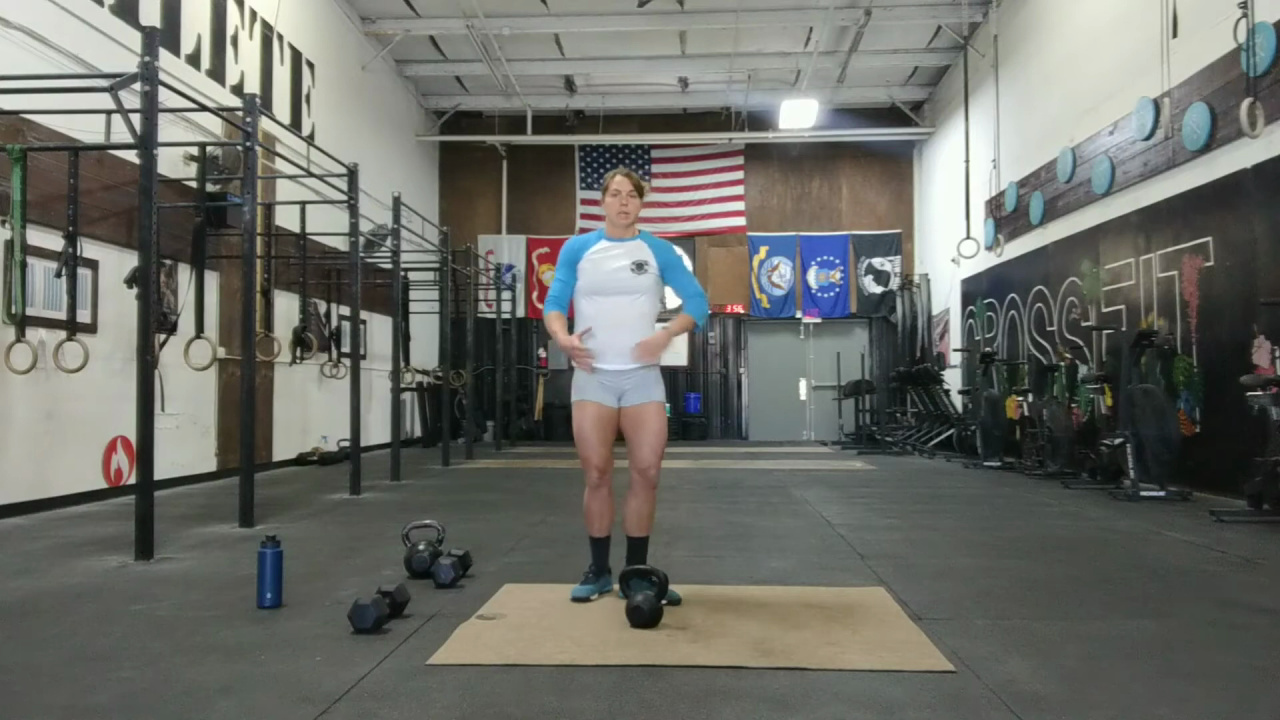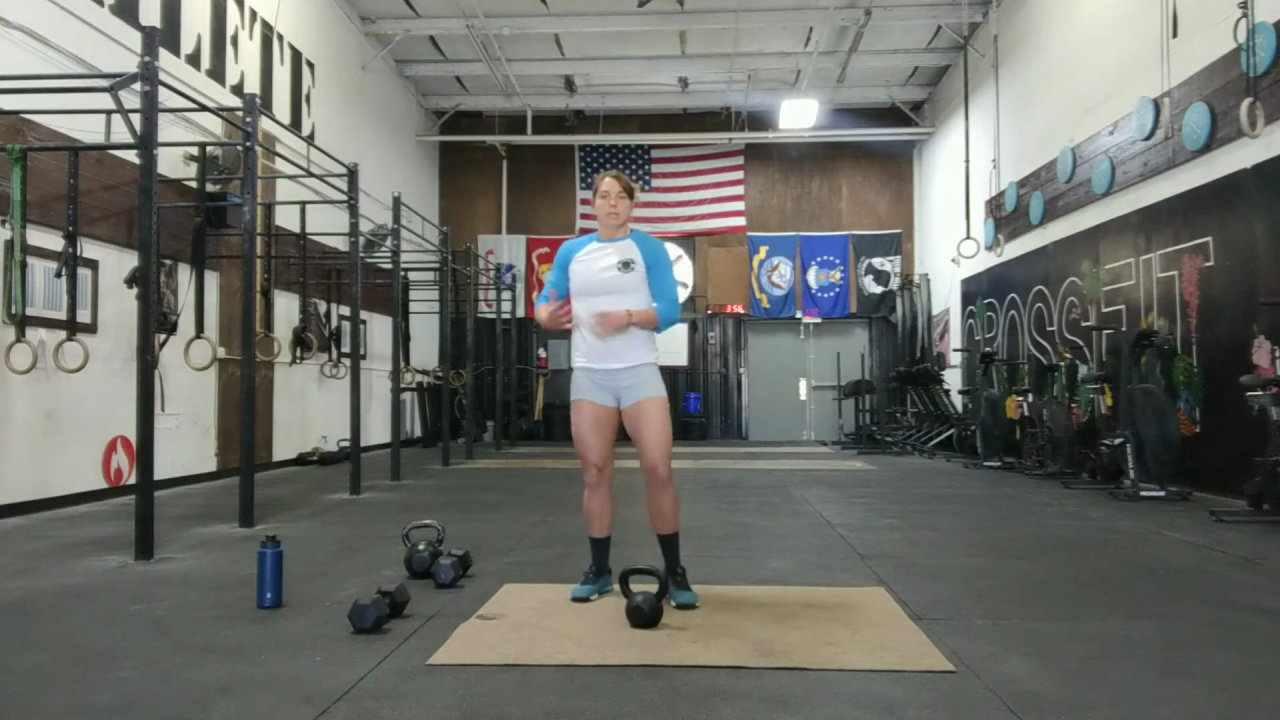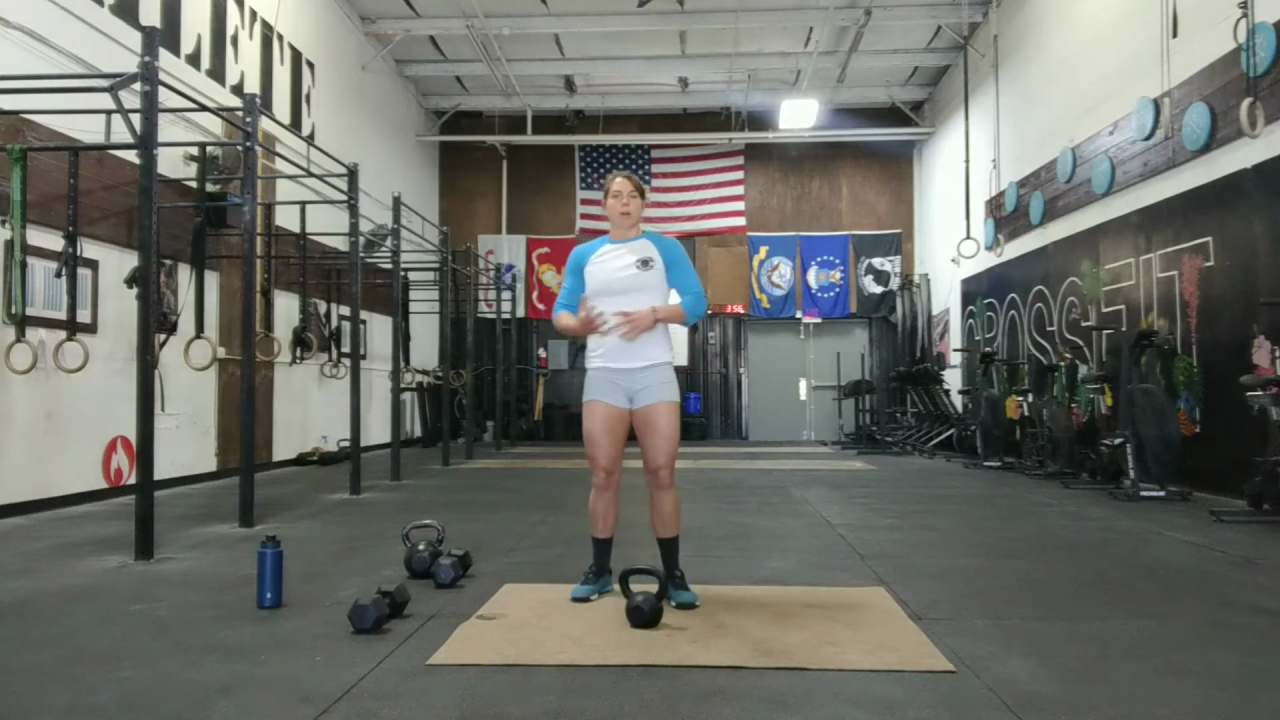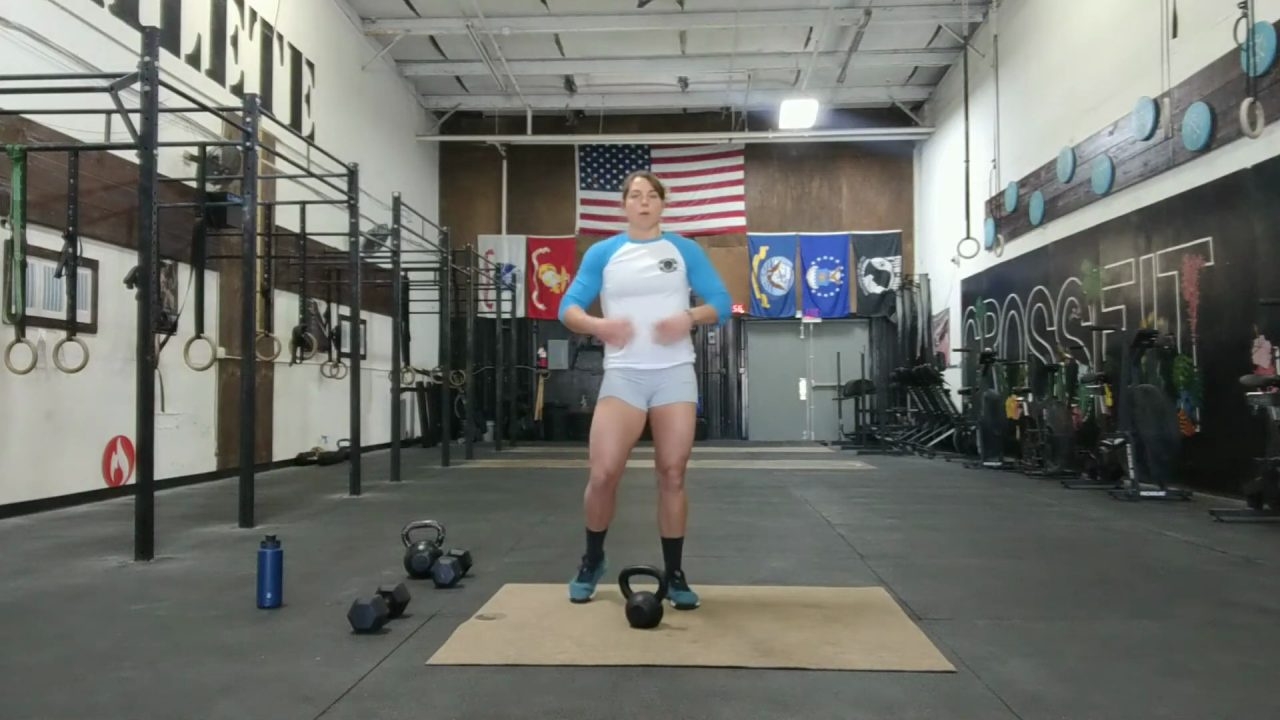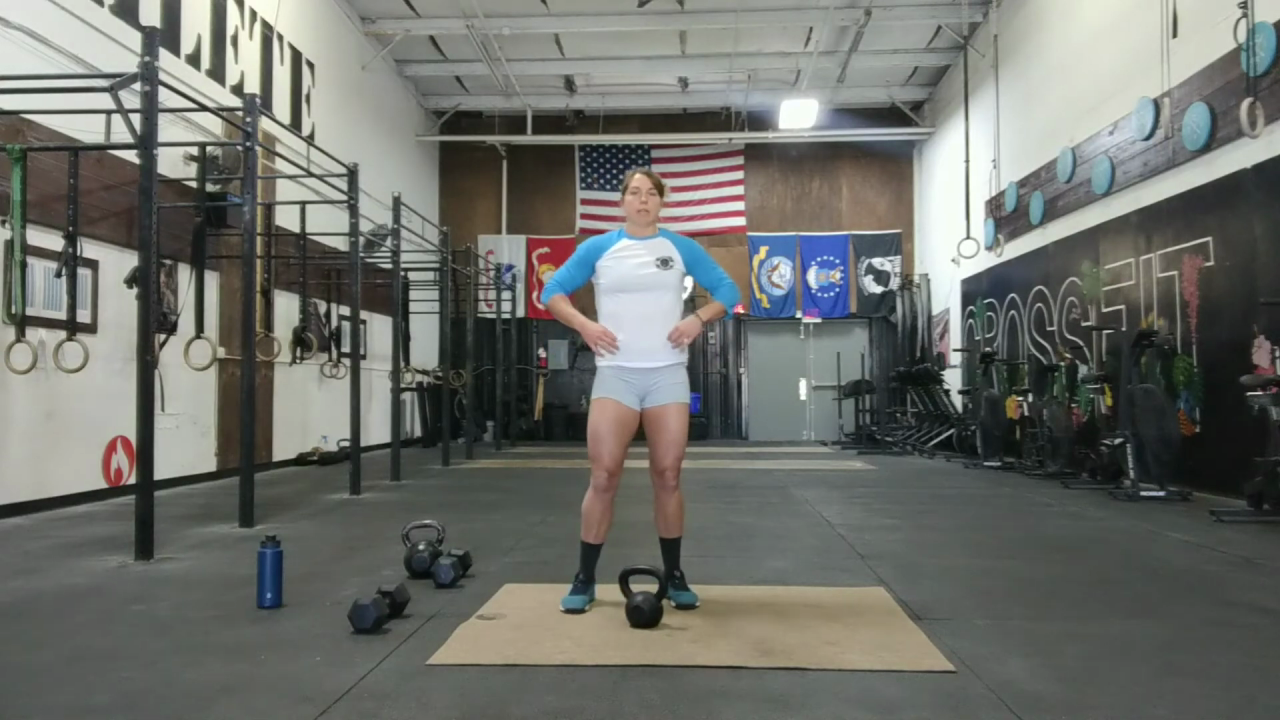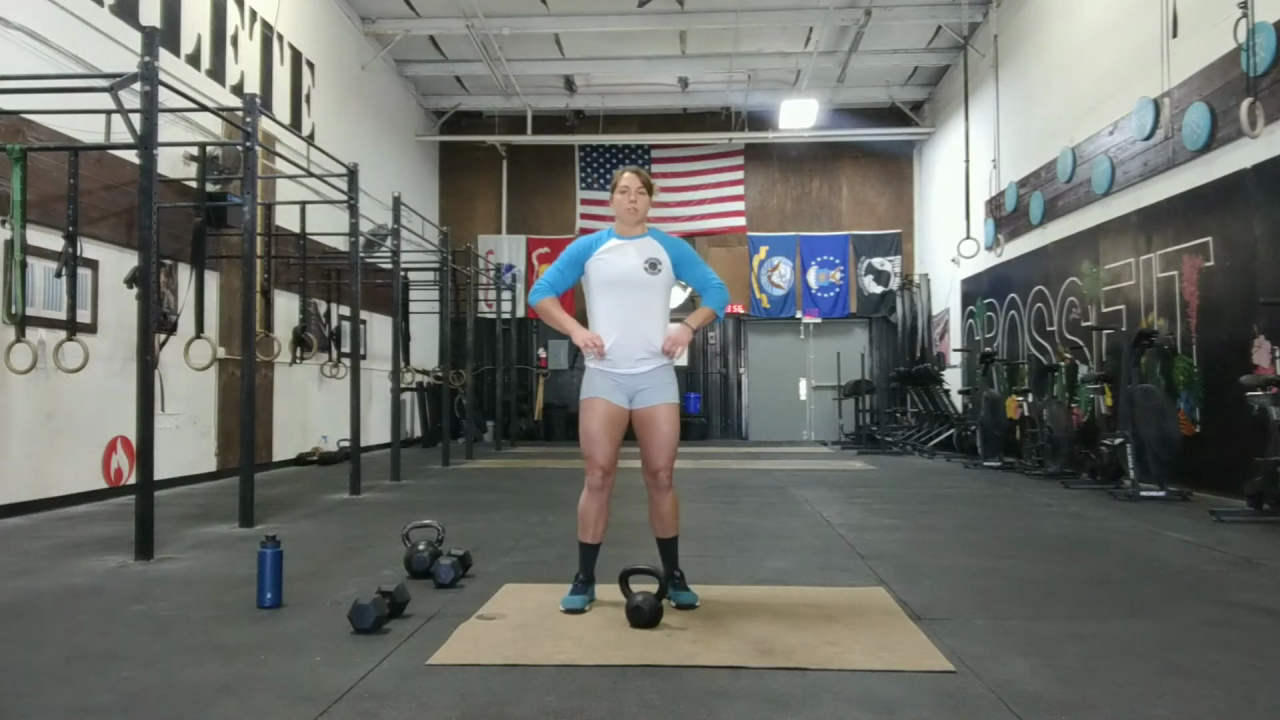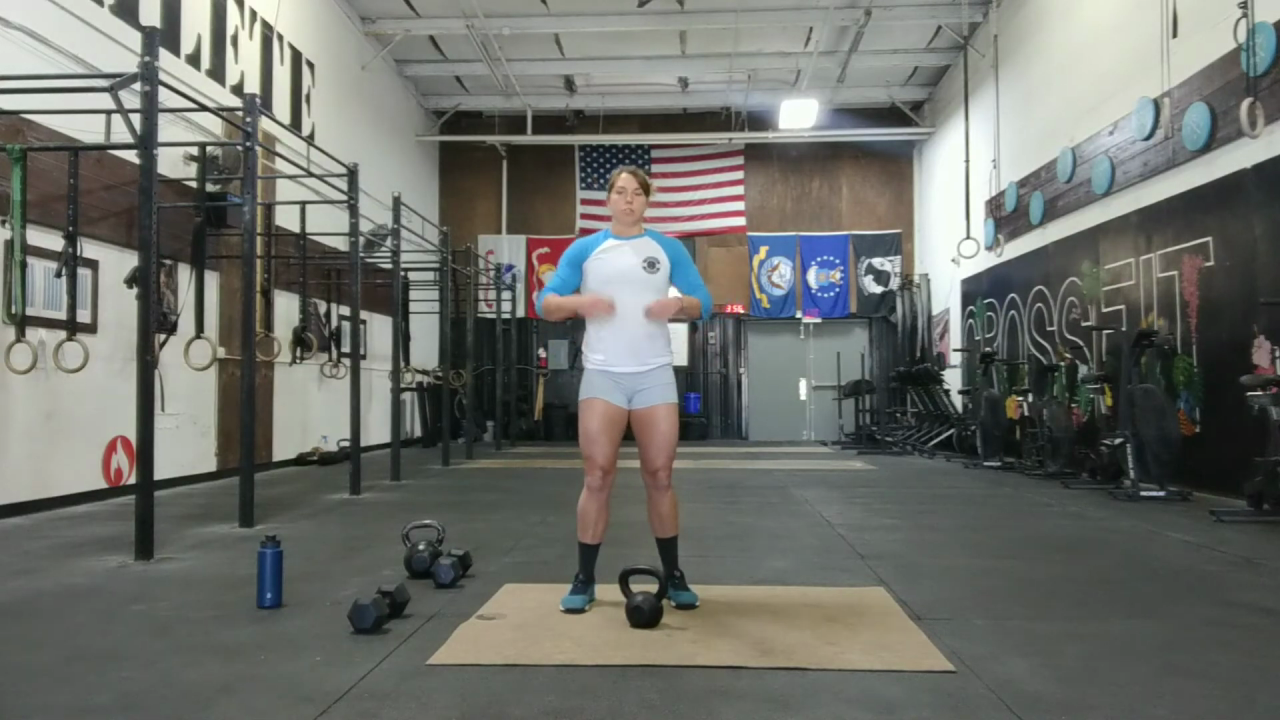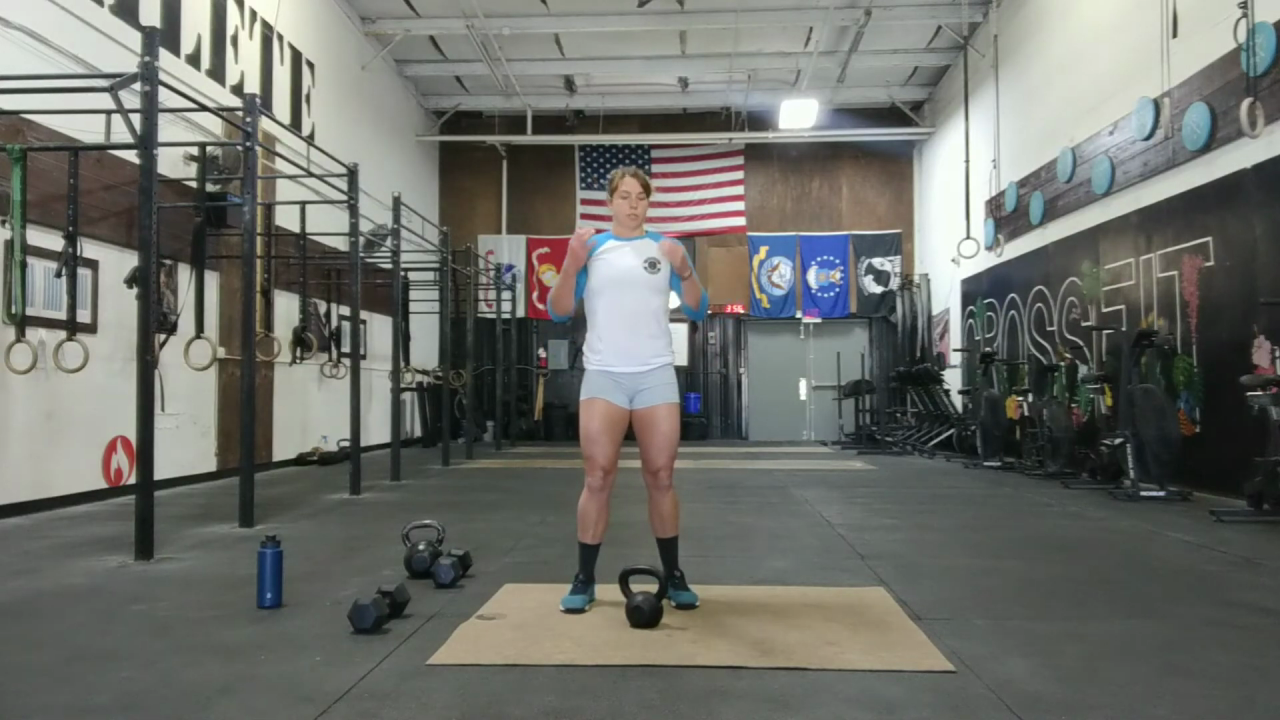
dt=0.3s
person 1, frame 1
left shoulder: (659, 251)
right shoulder: (576, 249)
left elbow: (697, 303)
right elbow: (554, 305)
left wrist: (666, 334)
right wrist: (563, 338)
left hip: (643, 376)
right hip: (592, 375)
left knee: (647, 475)
right knee: (596, 476)
left ankle: (636, 571)
right ankle: (599, 569)
person 1, frame 2
left shoulder: (650, 248)
right shoulder: (571, 251)
left elbow: (668, 310)
right elbow: (545, 300)
left wrist: (626, 317)
right wrist: (548, 316)
left hip: (640, 372)
right hip: (589, 376)
left knee: (658, 470)
right knee: (595, 475)
left ankle: (674, 570)
right ankle: (599, 570)
person 1, frame 3
left shoulder: (666, 248)
right shoulder: (583, 255)
left elbow: (696, 304)
right elbow: (560, 312)
left wrist: (656, 315)
right wrist: (577, 324)
left hip: (655, 374)
right hip: (603, 376)
left knee: (661, 476)
right knee: (603, 476)
left ankle: (673, 575)
right ankle: (600, 569)
person 1, frame 4
left shoulder: (686, 251)
right shoulder: (601, 254)
left elbow: (721, 302)
right elbow: (569, 308)
left wrist: (688, 318)
right wrist: (599, 325)
left hip: (675, 375)
right hip: (622, 376)
left knee: (672, 477)
right knee: (603, 474)
left ankle: (674, 575)
right ankle: (592, 559)
person 1, frame 5
left shoulder: (682, 247)
right shoulder: (597, 248)
left elbow: (727, 290)
right elbow: (552, 291)
left wrist: (697, 319)
right wrist: (585, 324)
left hip: (668, 375)
right hip: (615, 374)
left knee: (667, 478)
right knee: (603, 478)
left ankle: (674, 576)
right ankle: (584, 579)
person 1, frame 6
left shoulder: (672, 248)
right shoulder: (586, 248)
left elbow: (716, 291)
right elbow: (541, 293)
left wrist: (687, 327)
right wrist: (576, 329)
left hip: (656, 375)
right hip: (604, 375)
left knee: (661, 478)
right knee: (598, 477)
left ankle: (673, 576)
right ankle: (584, 579)
person 1, frame 7
left shoulder: (669, 248)
right shoulder: (584, 249)
left elbow: (703, 305)
right elbow: (543, 305)
left wrist: (678, 304)
right wrist: (579, 303)
left hip: (655, 375)
right hip: (602, 376)
left knee: (660, 477)
right knee: (597, 478)
left ankle: (673, 576)
right ankle: (584, 579)
person 1, frame 8
left shoulder: (667, 247)
right shoulder: (588, 247)
left elbow: (697, 309)
right elbow: (558, 312)
left wrist: (683, 270)
right wrist: (572, 265)
left hip: (656, 375)
right hip: (603, 376)
left knee: (661, 477)
right knee: (597, 477)
left ankle: (673, 576)
right ankle: (584, 579)
